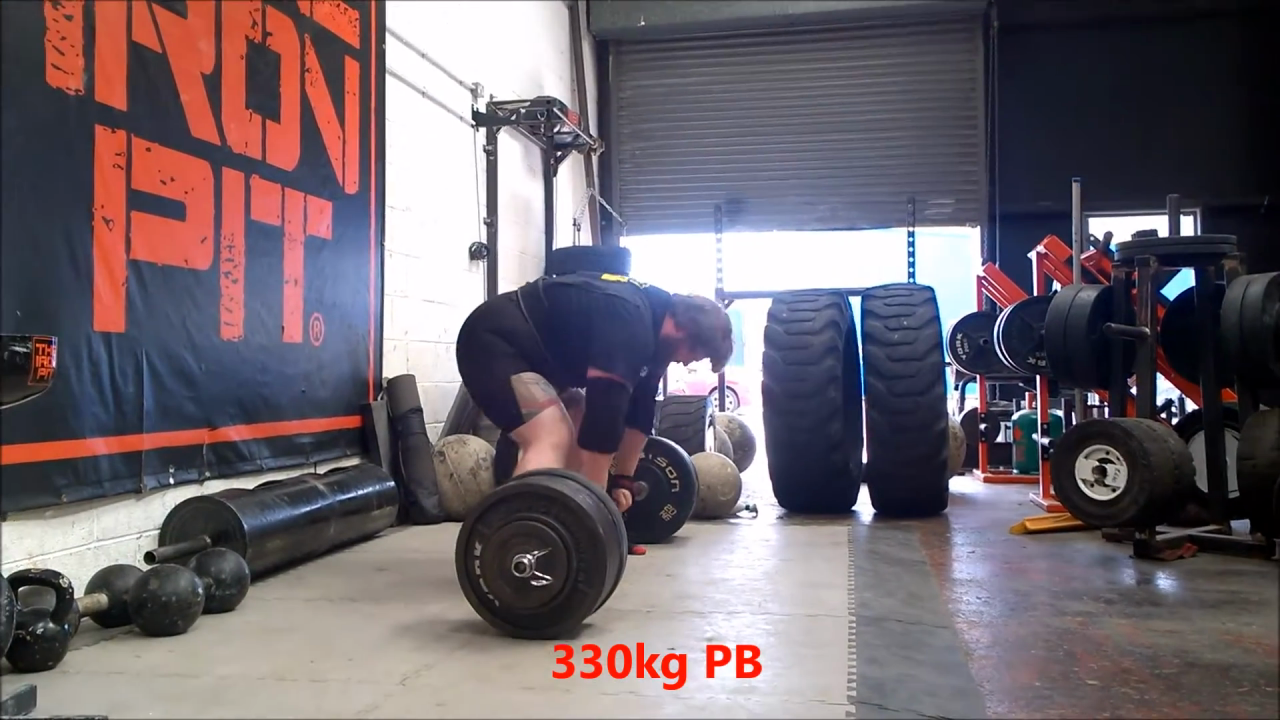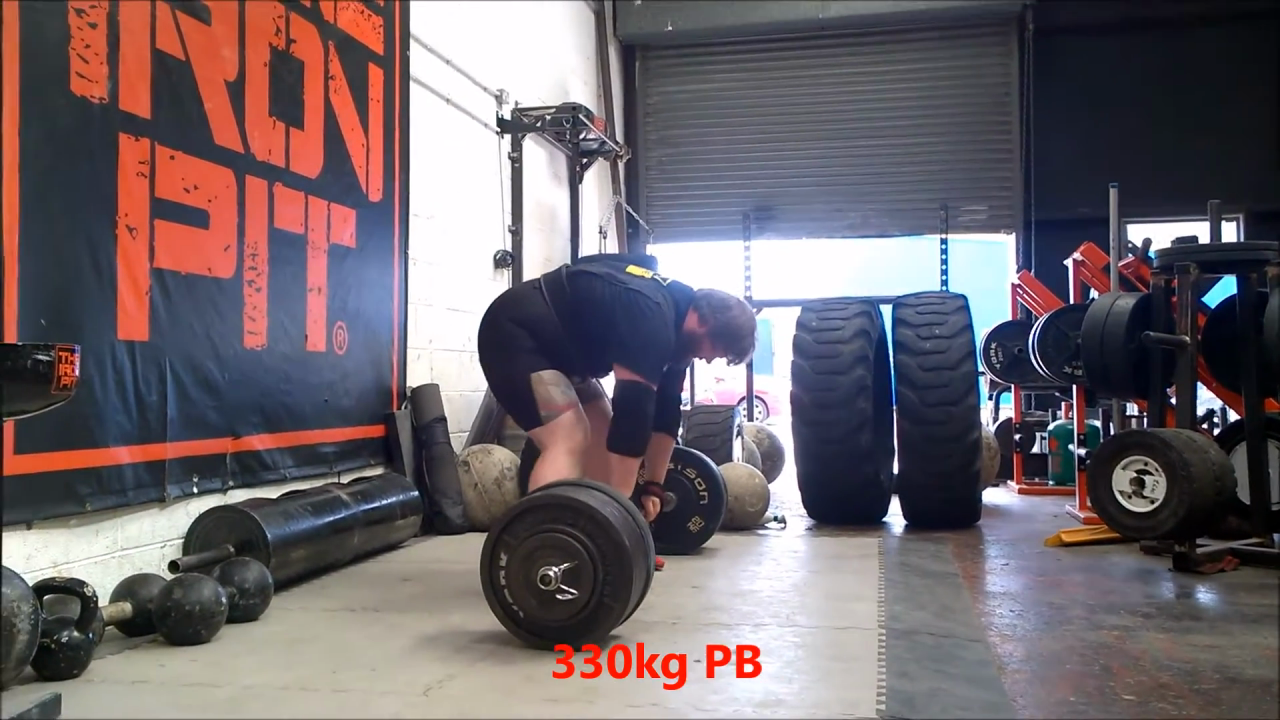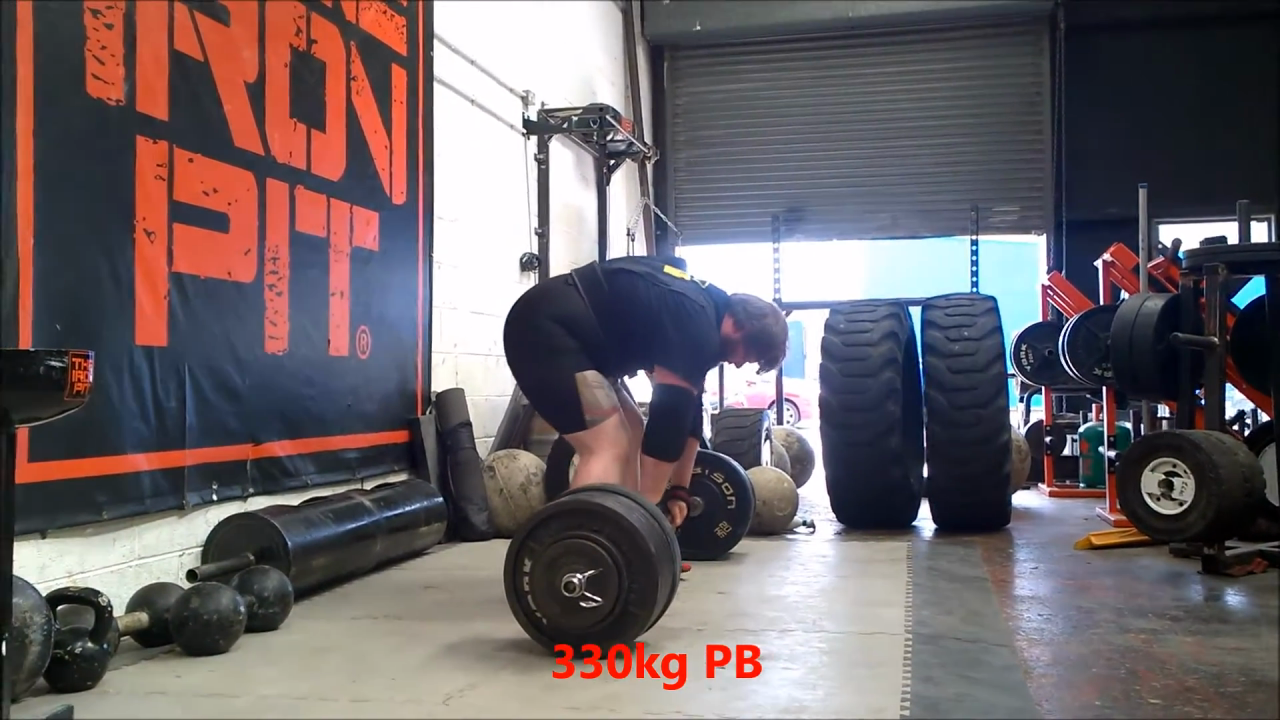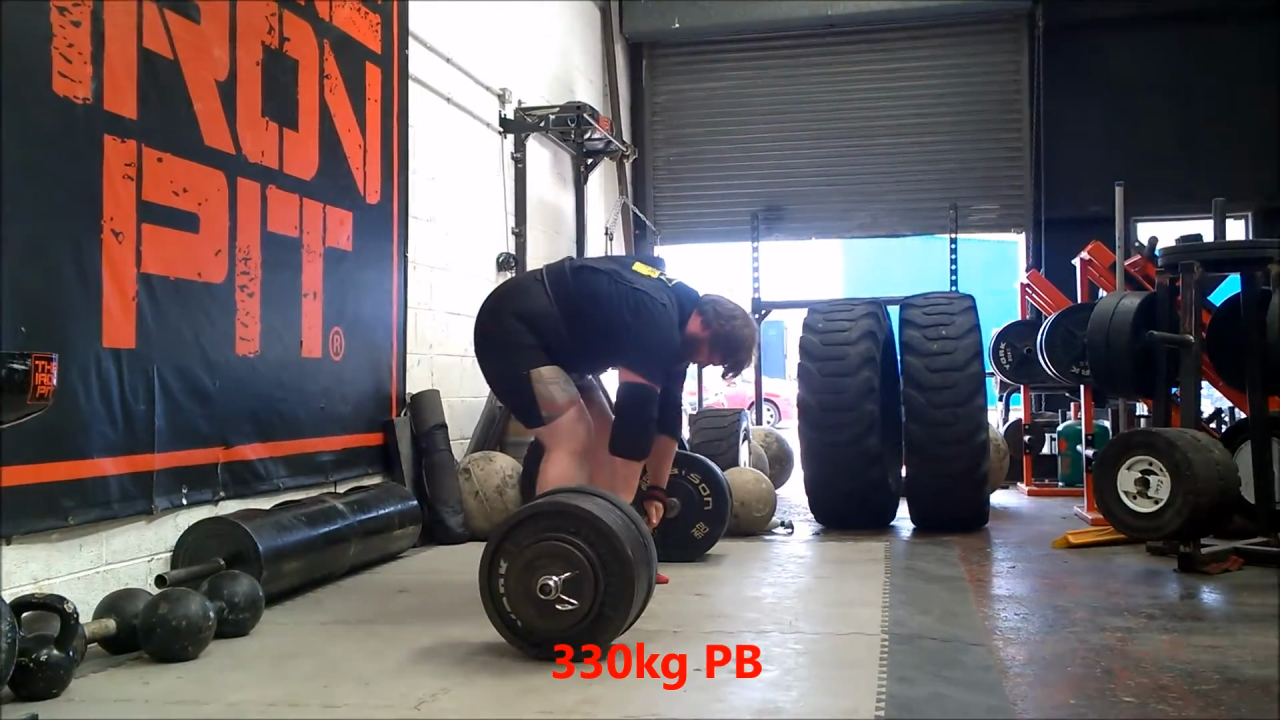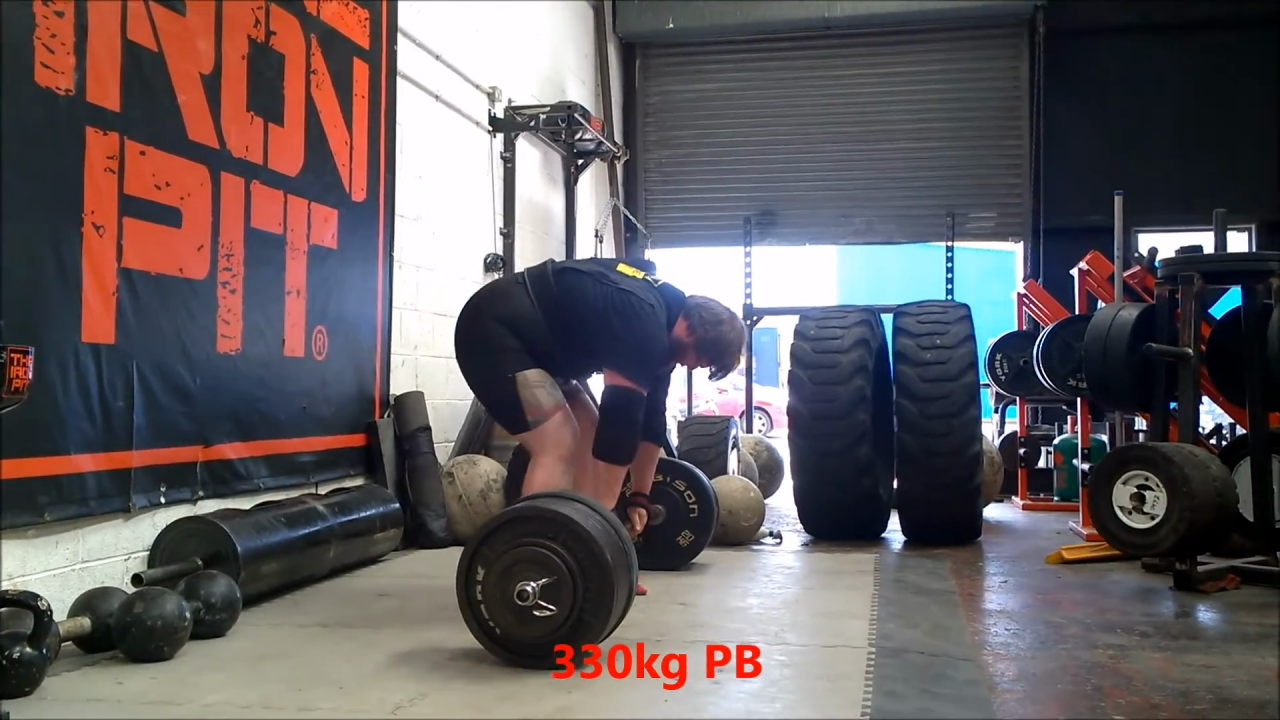
dt=0.4s
person 1, frame 1
left shoulder: (652, 329)
right shoulder: (629, 323)
left elbow: (639, 407)
right elbow: (605, 408)
left wrist: (623, 480)
right hip: (493, 343)
left knee: (586, 440)
right knee: (551, 440)
person 1, frame 2
left shoulder: (676, 321)
right shoulder: (651, 320)
left elbow: (665, 409)
right elbow: (633, 411)
left wrist: (653, 487)
left hip: (553, 345)
right hip: (516, 334)
left knee: (602, 439)
right knee: (567, 443)
person 1, frame 3
left shoulder: (702, 316)
right shoulder: (692, 321)
left elbow: (686, 410)
right elbow: (670, 413)
left wrist: (678, 491)
left hip: (573, 334)
right hip: (544, 329)
left knee: (632, 438)
right knee: (609, 445)
person 1, frame 4
left shoulder: (676, 316)
right shoulder: (656, 322)
left elbow: (666, 409)
right elbow: (636, 414)
left wrist: (656, 492)
left hip: (550, 337)
right hip: (512, 327)
left knee: (603, 438)
right knee: (572, 441)
person 1, frame 5
left shoulder: (663, 321)
right shoulder: (643, 325)
left elbow: (649, 415)
right elbow: (620, 418)
left wrist: (639, 498)
left hip: (535, 342)
right hip: (494, 332)
left knee: (589, 441)
right knee: (558, 446)
